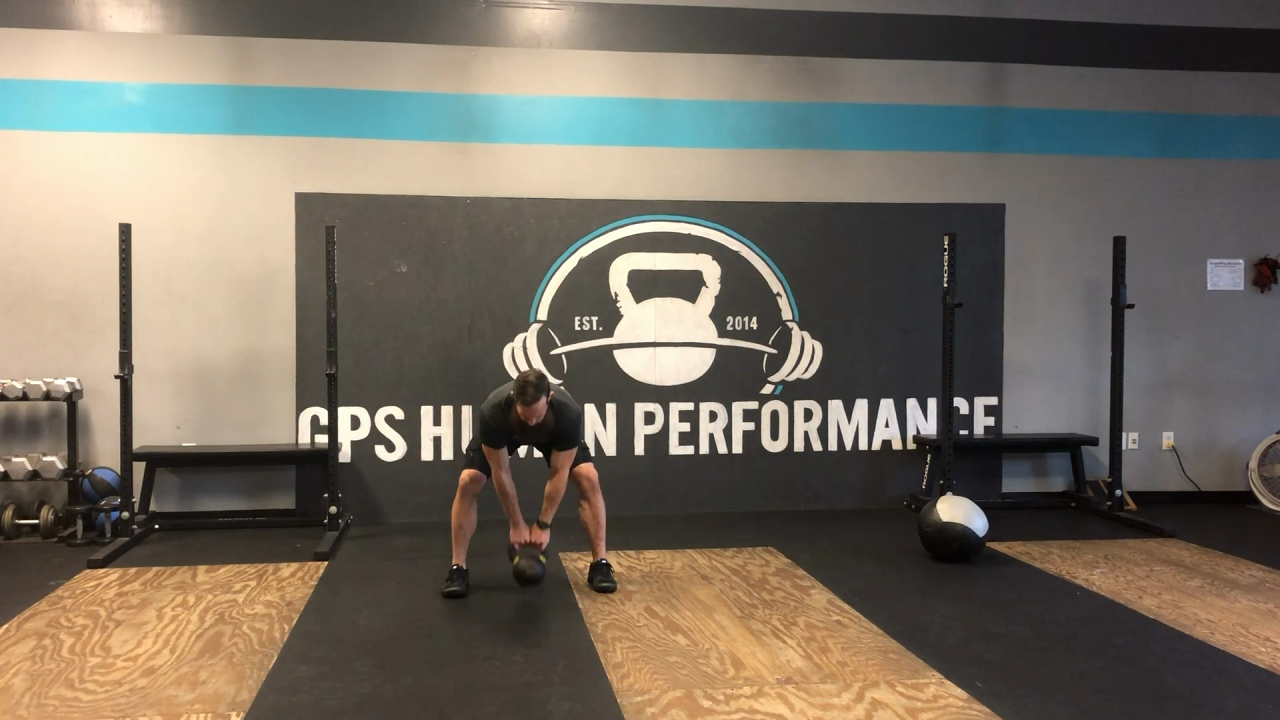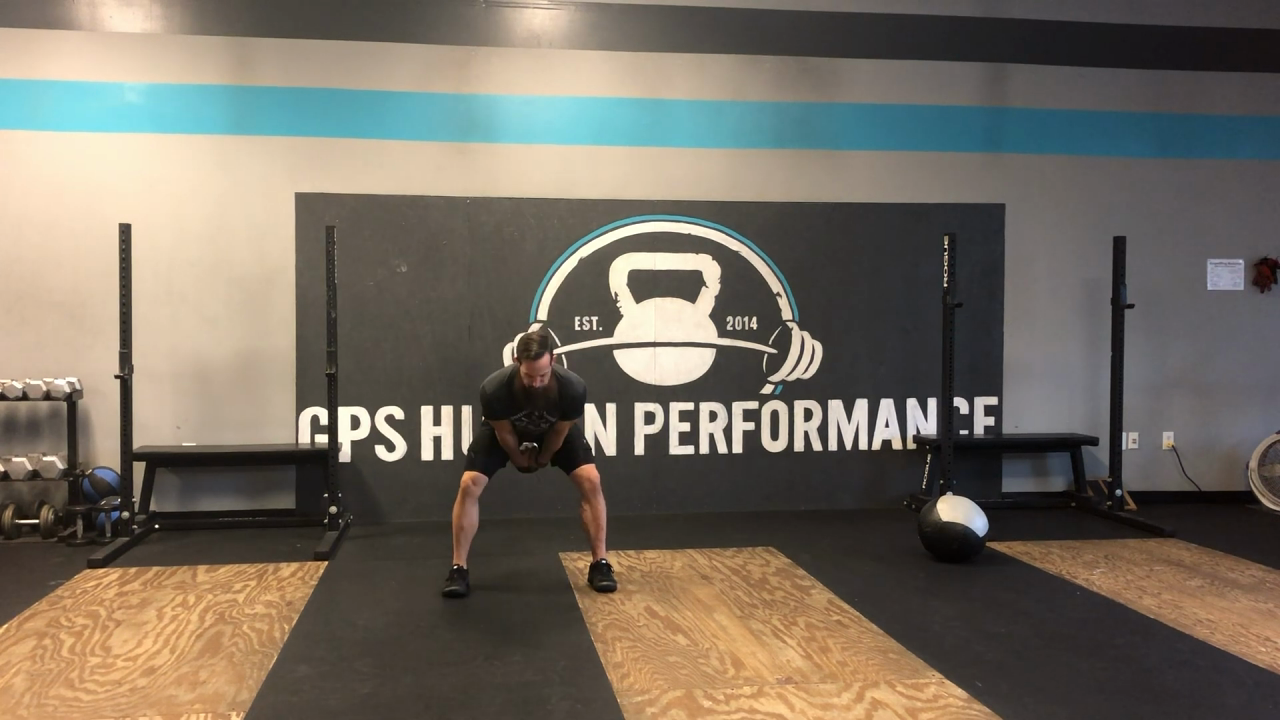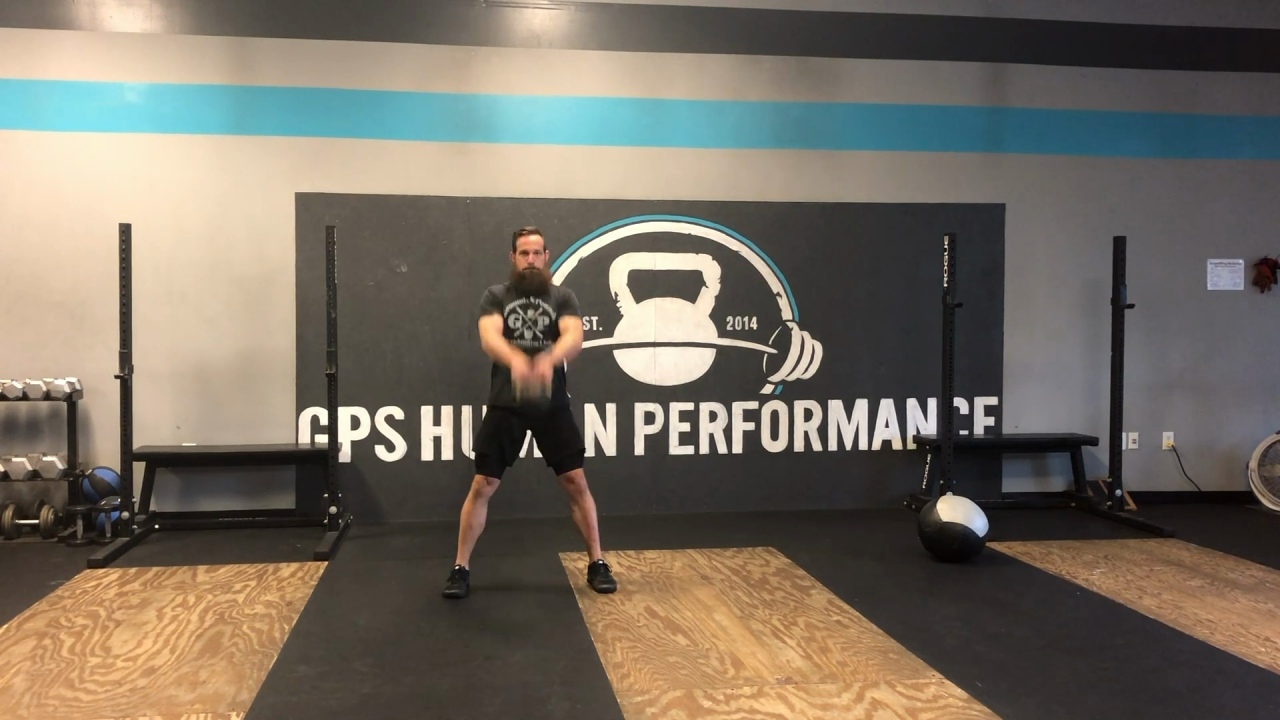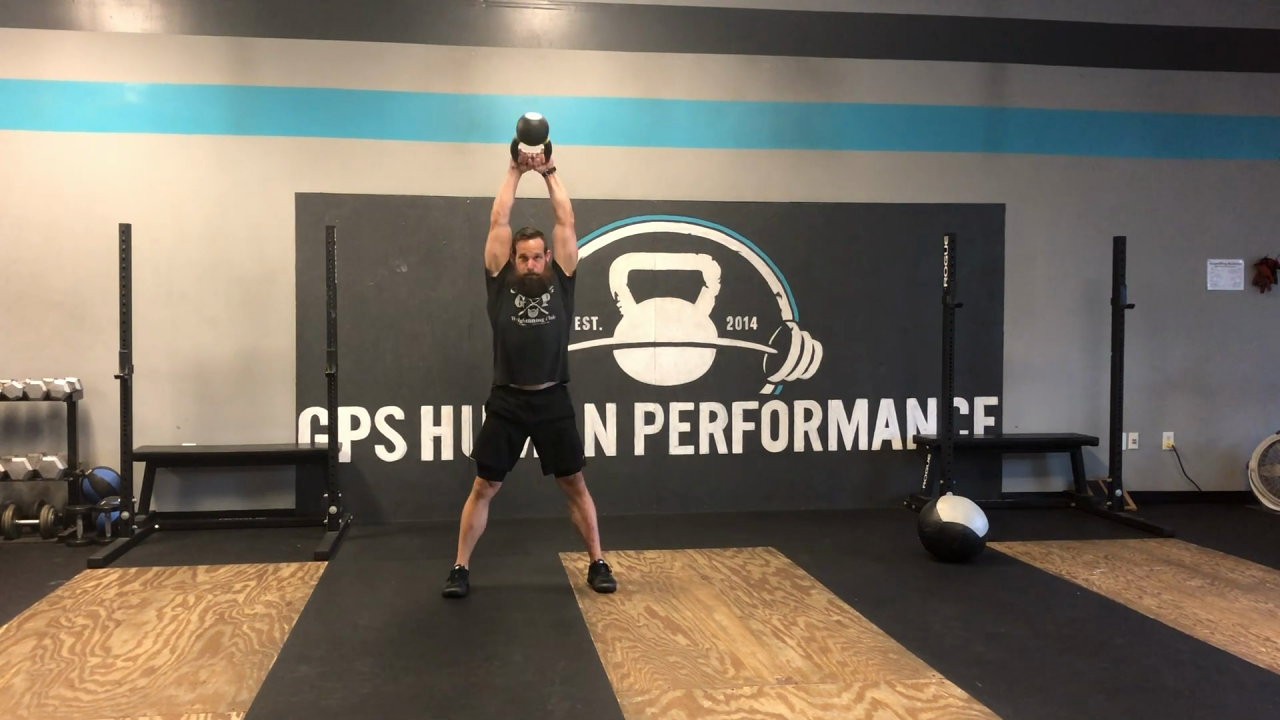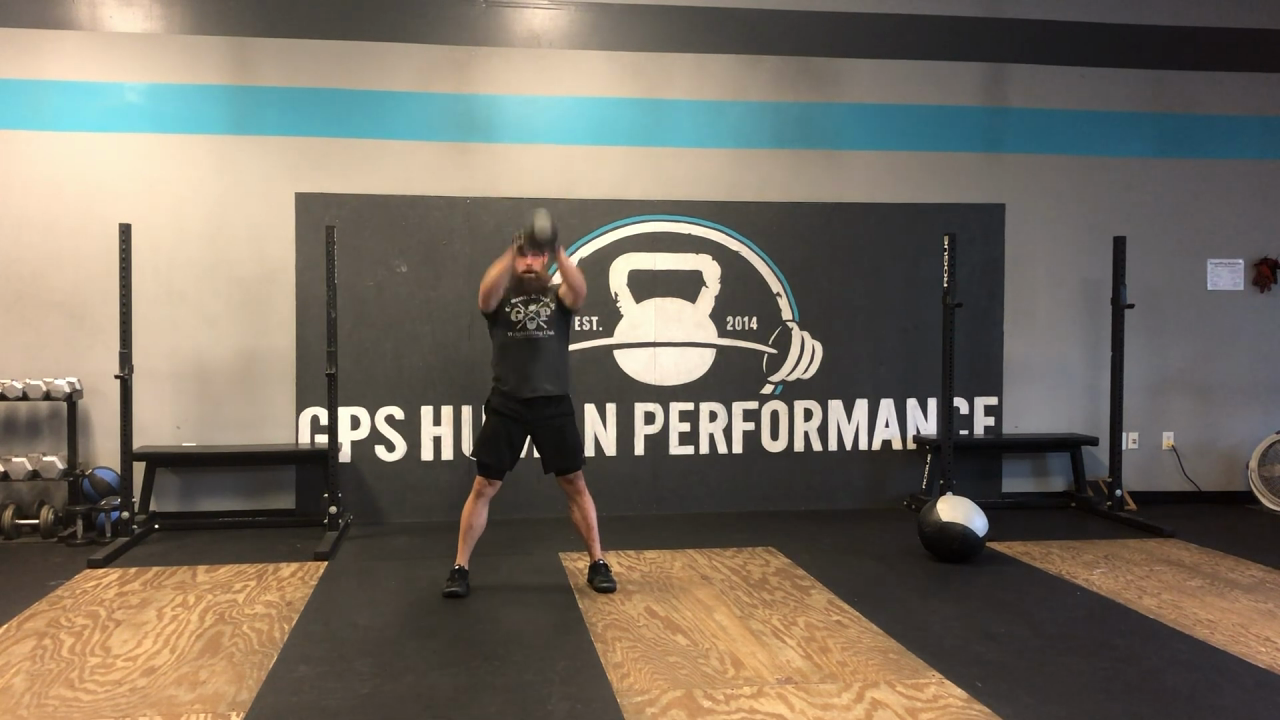
dt=0.5s
person 1, frame 1
left shoulder: (568, 413)
right shoulder: (492, 412)
left elbow: (559, 473)
right elbow: (501, 473)
left wrist: (544, 525)
right wrist: (516, 524)
left hip: (551, 435)
right hip: (504, 435)
left knee: (588, 479)
right knee: (469, 483)
left ankle: (600, 565)
right ankle: (458, 570)
person 1, frame 2
left shoulder: (572, 388)
right shoulder: (494, 389)
left elbow: (560, 432)
right elbow: (504, 433)
left wrist: (543, 459)
right wrist: (518, 458)
left hip: (553, 428)
right hip: (504, 428)
left knee: (590, 480)
right knee: (470, 484)
left ankle: (600, 564)
right ankle: (459, 569)
person 1, frame 3
left shoulder: (562, 296)
right shoulder: (497, 295)
left elbow: (574, 337)
right elbow: (489, 338)
left wrist: (549, 361)
right wrist: (514, 361)
left hip: (553, 404)
right hip: (505, 405)
left knee: (576, 483)
right knee: (483, 486)
left ankle: (597, 563)
right ankle: (461, 568)
person 1, frame 4
left shoulder: (561, 282)
right shoulder: (501, 283)
left elbow: (565, 222)
right elbow: (498, 223)
left wrist: (549, 173)
right wrist: (515, 170)
left hip: (553, 403)
right hip: (506, 403)
left knee: (574, 485)
right knee: (484, 488)
left ankle: (598, 564)
right ankle: (460, 568)
person 1, frame 5
left shoulder: (559, 295)
right shoulder: (500, 295)
left elbow: (579, 289)
right elbow: (486, 292)
left wrist: (557, 252)
right wrist: (512, 256)
left hip: (554, 404)
right hip: (506, 405)
left knee: (575, 484)
right knee: (484, 487)
left ankle: (598, 565)
right ankle: (459, 569)
